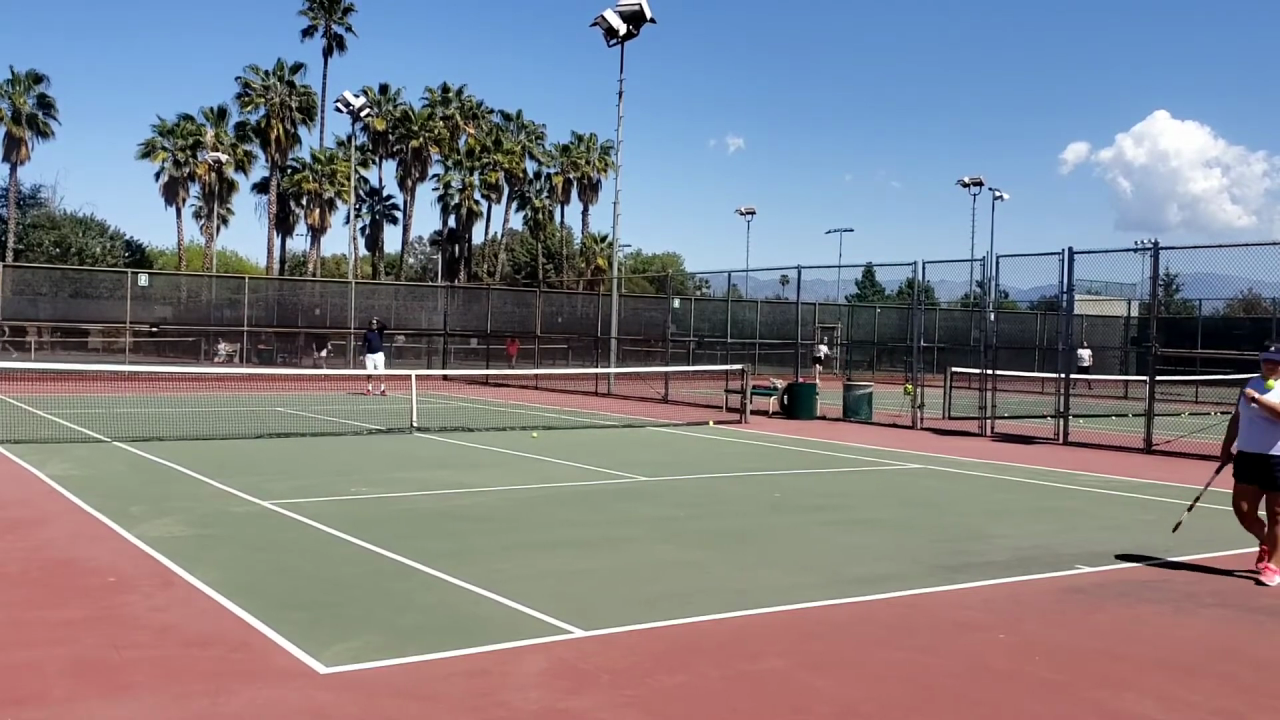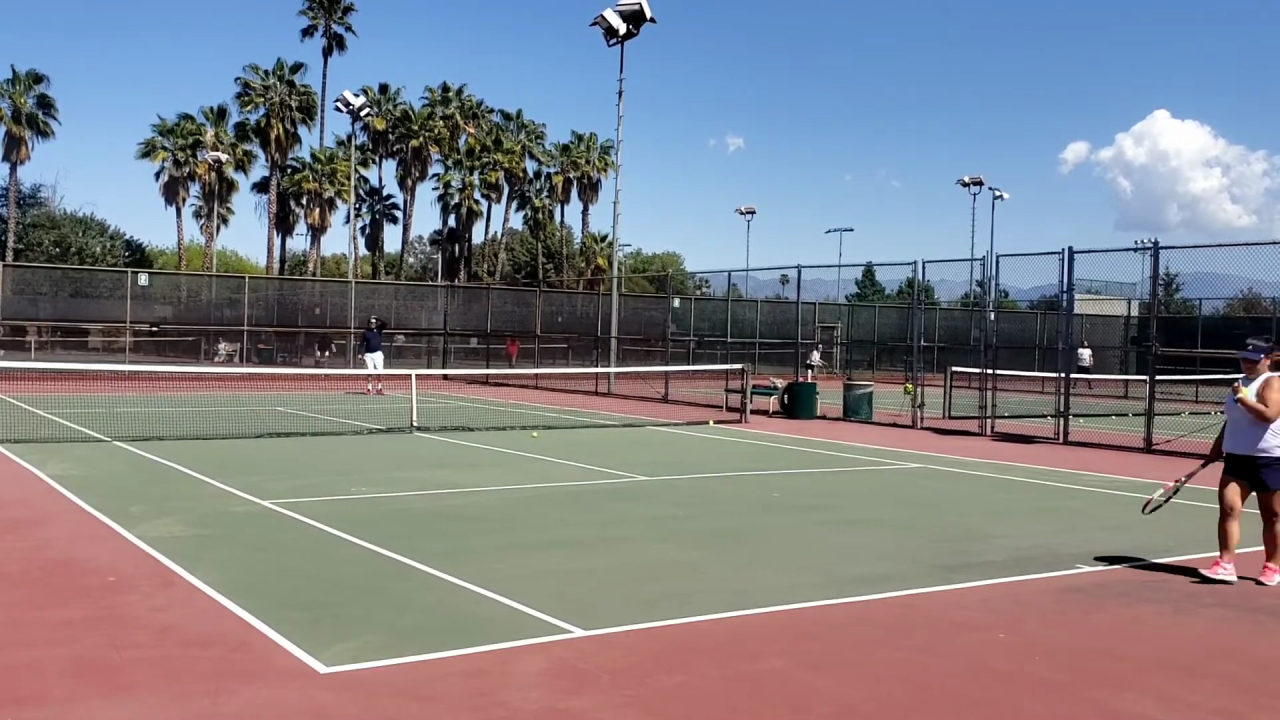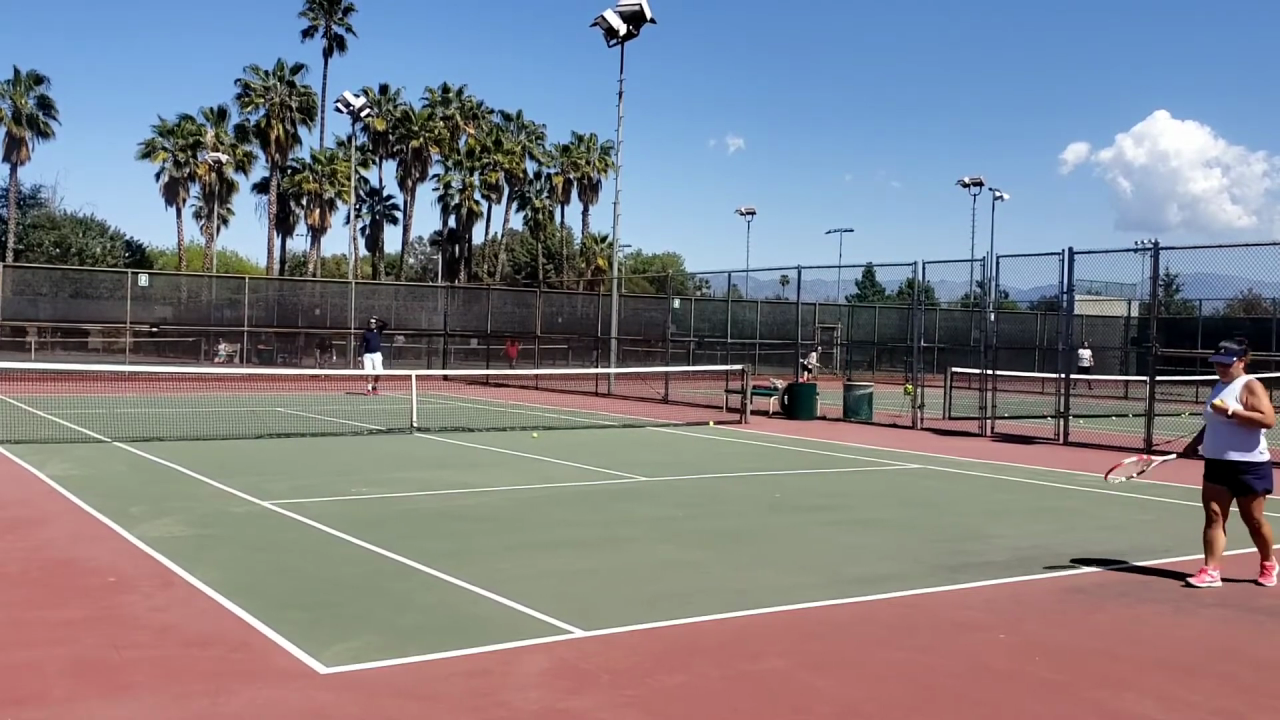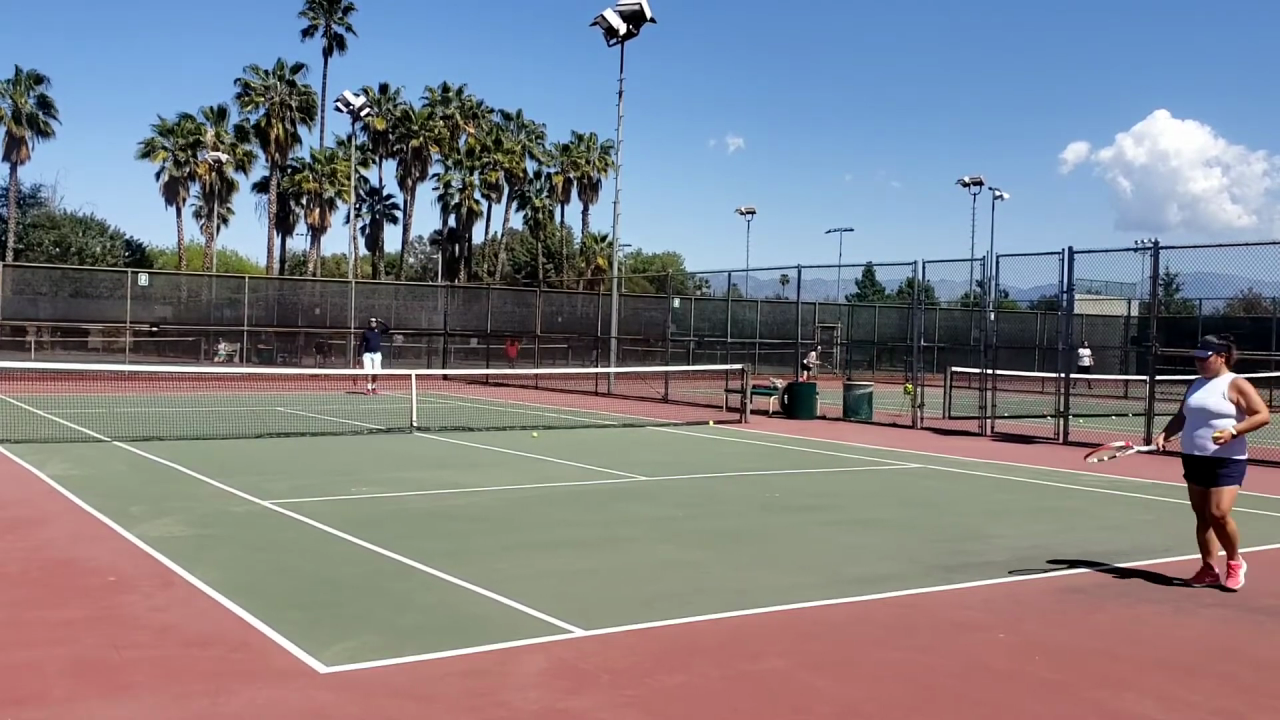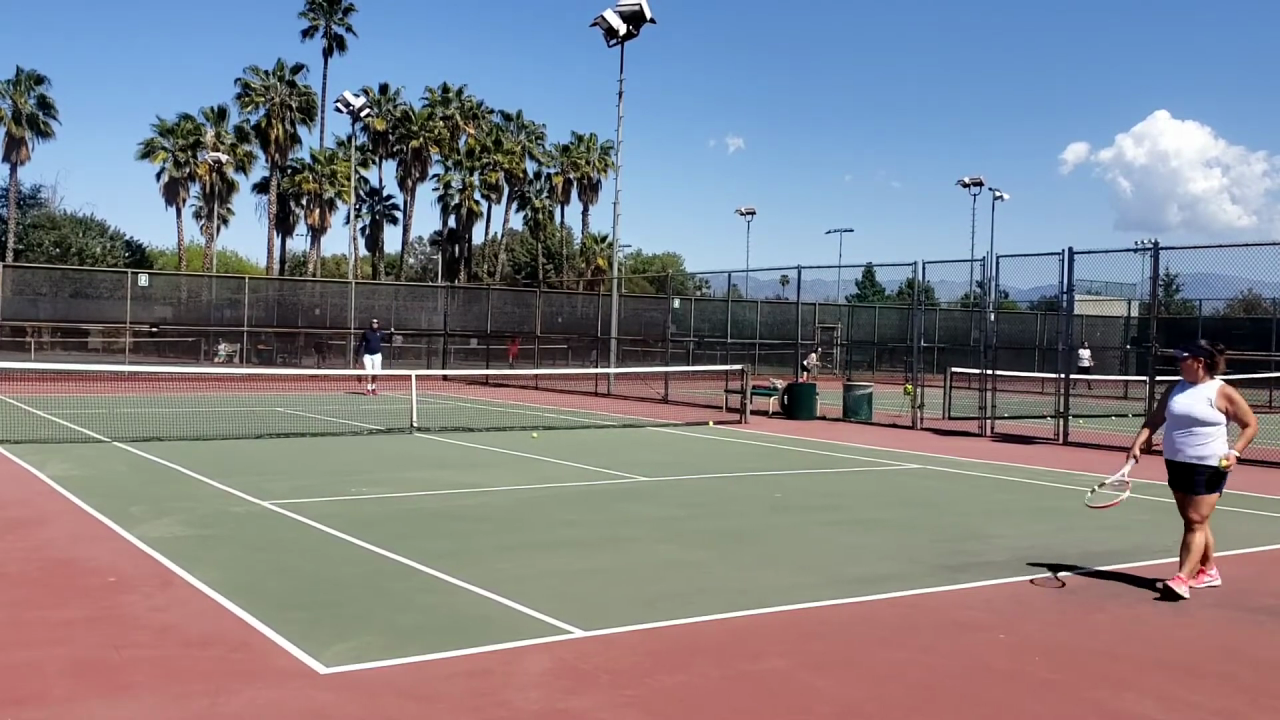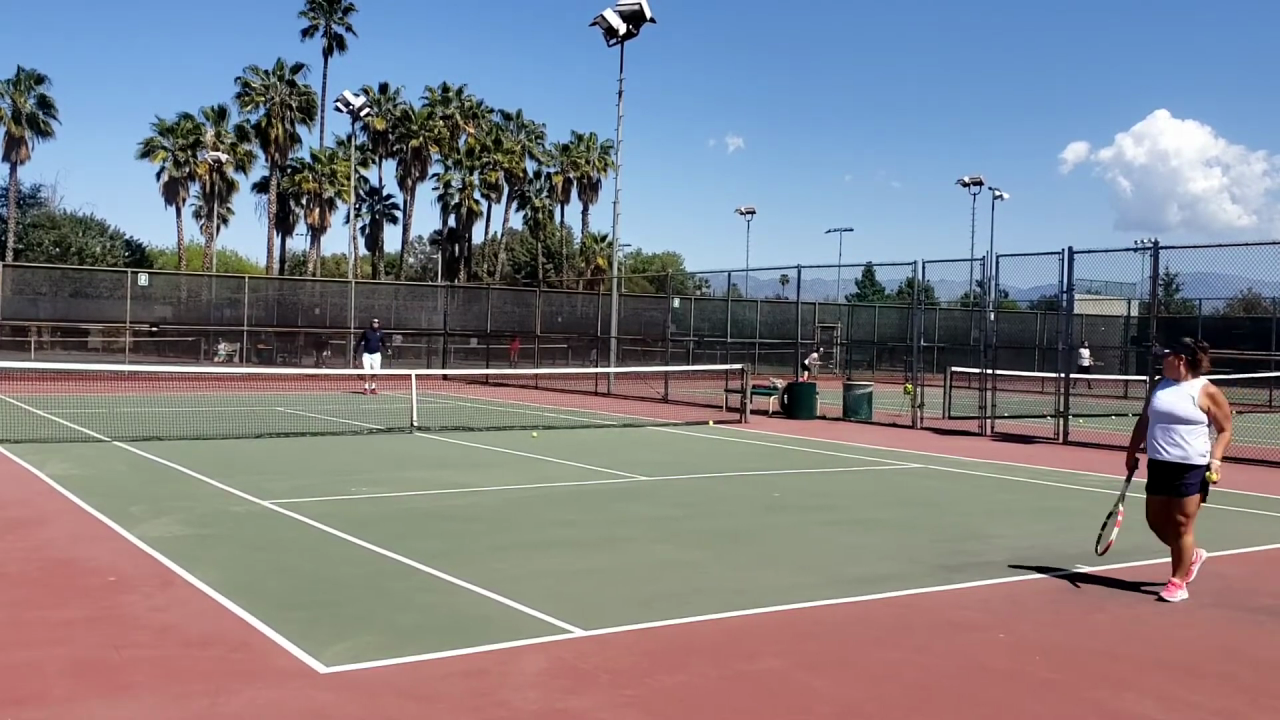
dt=0.2s
person 1, frame 1
right shoulder: (1252, 383)
right elbow: (1237, 419)
left wrist: (1256, 399)
right wrist: (1226, 446)
right hip: (1247, 458)
right knee: (1243, 510)
person 1, frame 2
right shoulder: (1241, 382)
left wrist: (1242, 399)
right wrist: (1218, 445)
right hip: (1236, 459)
right knee: (1228, 509)
right ankle: (1225, 565)
person 1, frame 3
left shoulder: (1251, 386)
right shoulder: (1218, 388)
left elbow: (1268, 419)
left wrist: (1232, 411)
right wrist: (1195, 442)
left hip: (1249, 466)
right hip: (1216, 464)
left knee: (1253, 521)
right knee: (1213, 517)
left ankle: (1269, 562)
right ankle: (1210, 570)
person 1, frame 4
left shoulder: (1236, 384)
right shoulder: (1196, 384)
left elbow: (1263, 415)
right elbow: (1182, 416)
left wrist: (1232, 431)
right wrist: (1164, 435)
left hip: (1227, 462)
right hip: (1194, 460)
left knee: (1220, 515)
right knee: (1203, 516)
left ankle: (1235, 562)
right ankle: (1209, 569)
person 1, frame 5
left shoulder: (1224, 392)
right shoulder: (1176, 388)
left elbow: (1250, 425)
right elbow: (1156, 419)
left wrist: (1234, 452)
right wrist: (1139, 442)
left hip: (1208, 469)
right hip: (1177, 466)
left knee: (1196, 522)
right knee: (1194, 522)
left ankle: (1183, 579)
right ankle: (1208, 570)
person 1, frame 6
left shoulder: (1207, 391)
right shoulder: (1161, 384)
left elbow: (1225, 429)
right elbow: (1144, 420)
left wrist: (1216, 458)
right wrist: (1132, 452)
left hip: (1190, 469)
right hip: (1158, 466)
left knee: (1181, 525)
right knee: (1158, 524)
left ankle: (1178, 582)
right ankle: (1193, 556)
